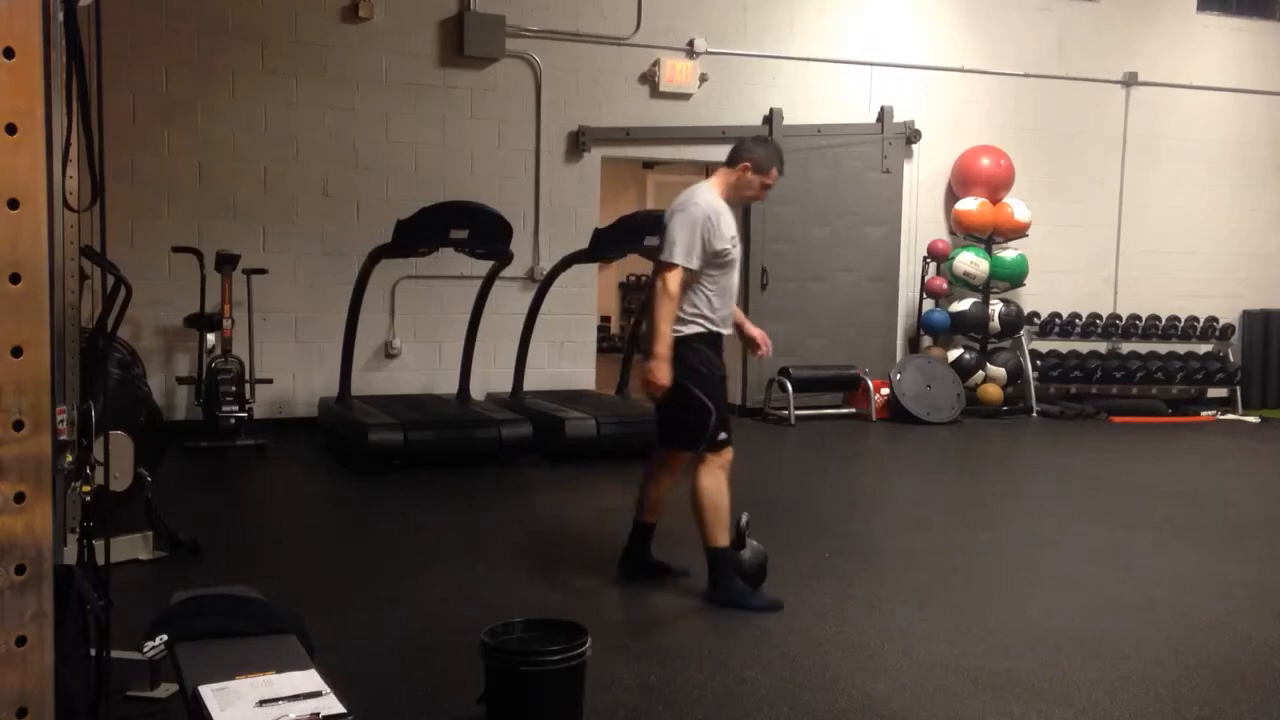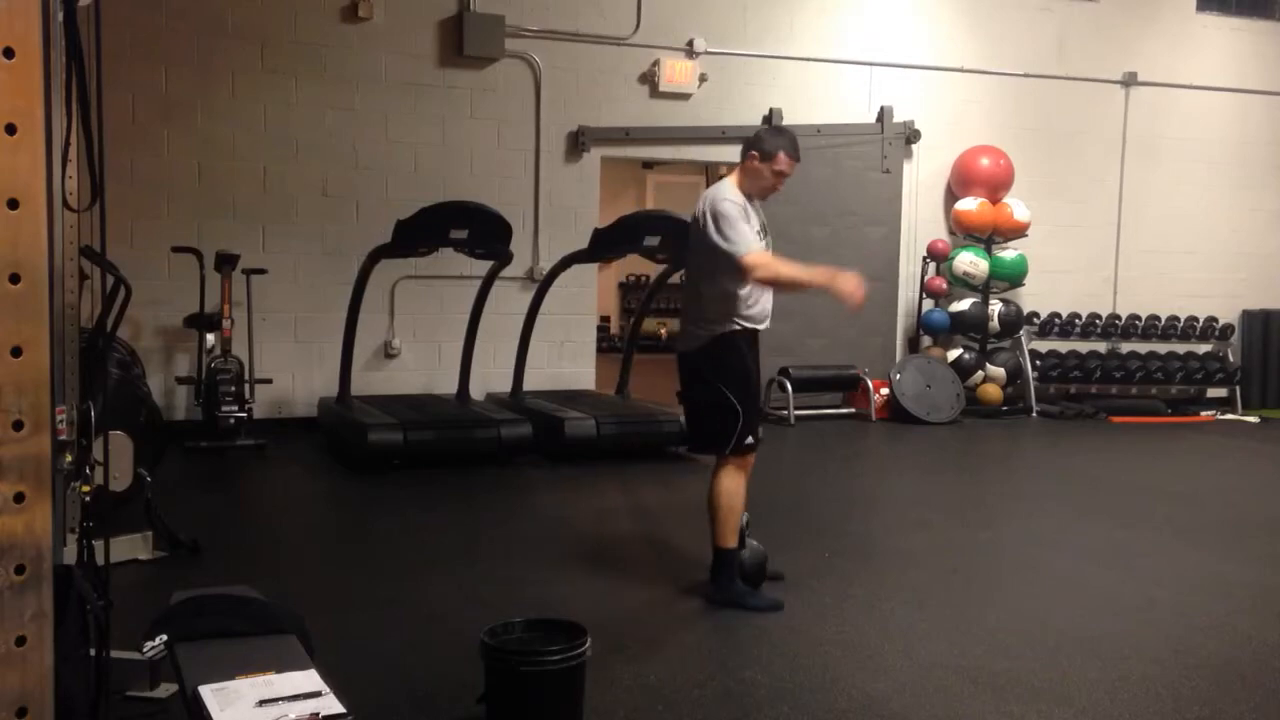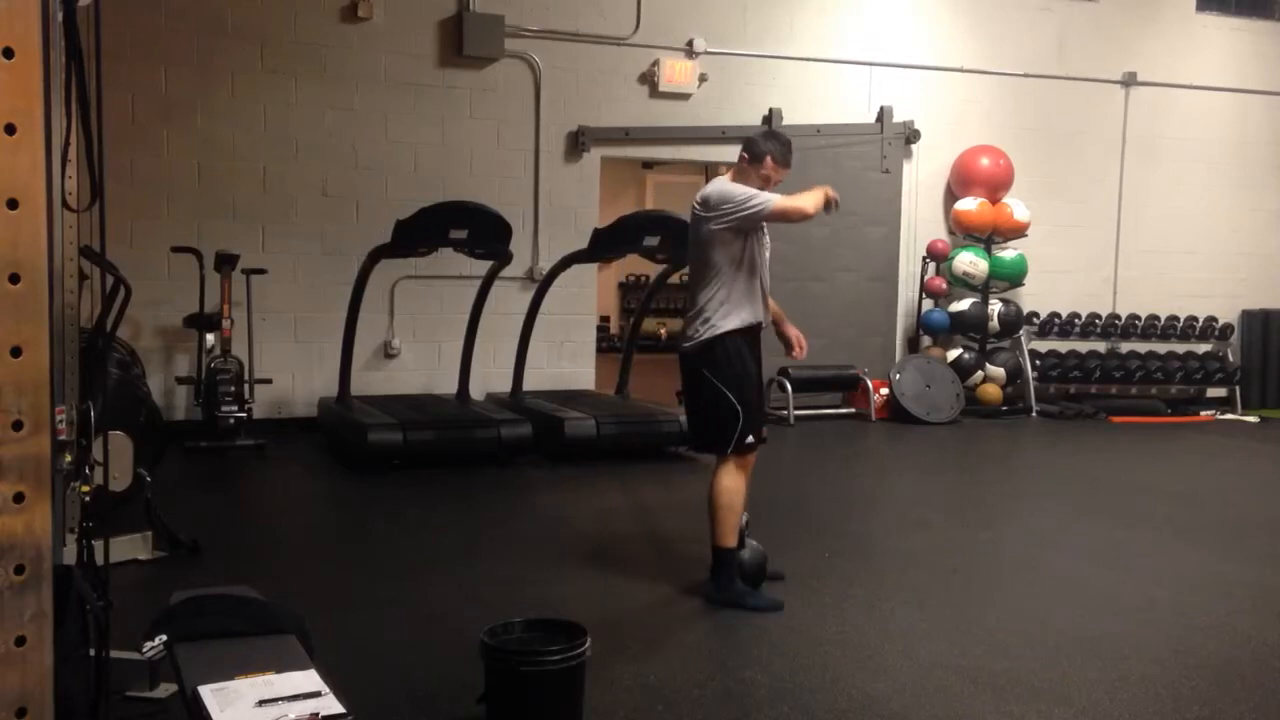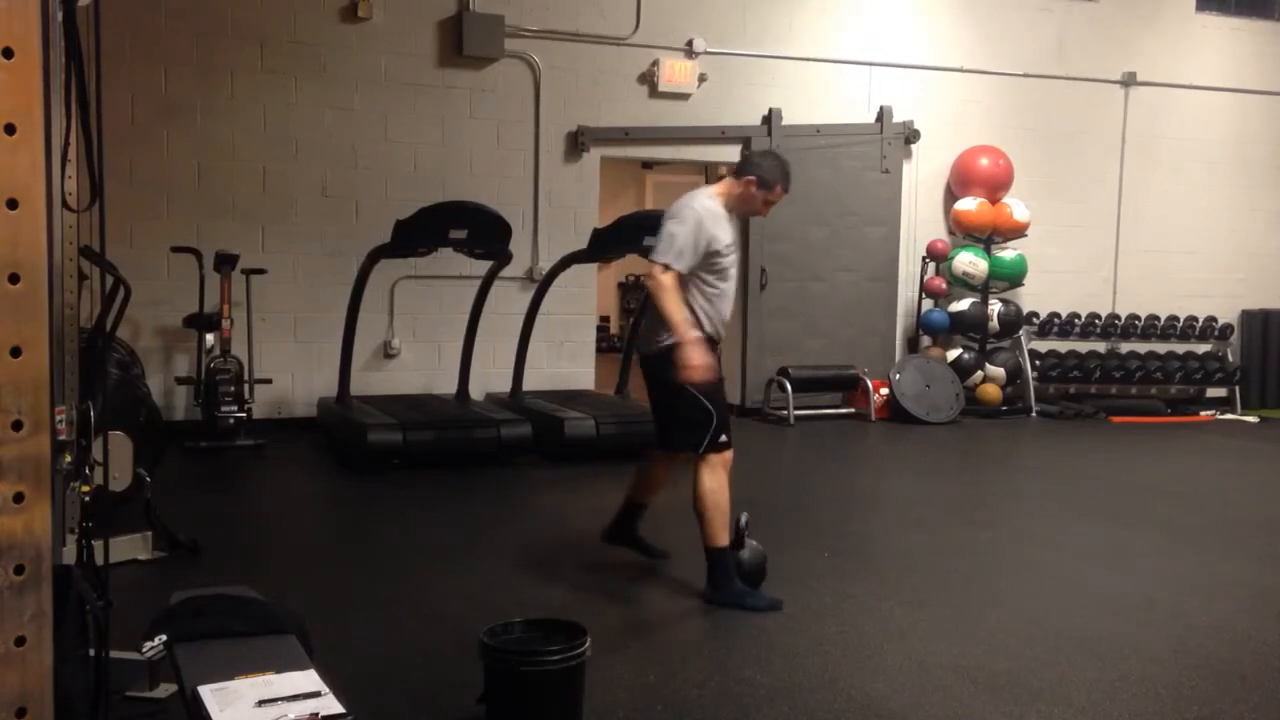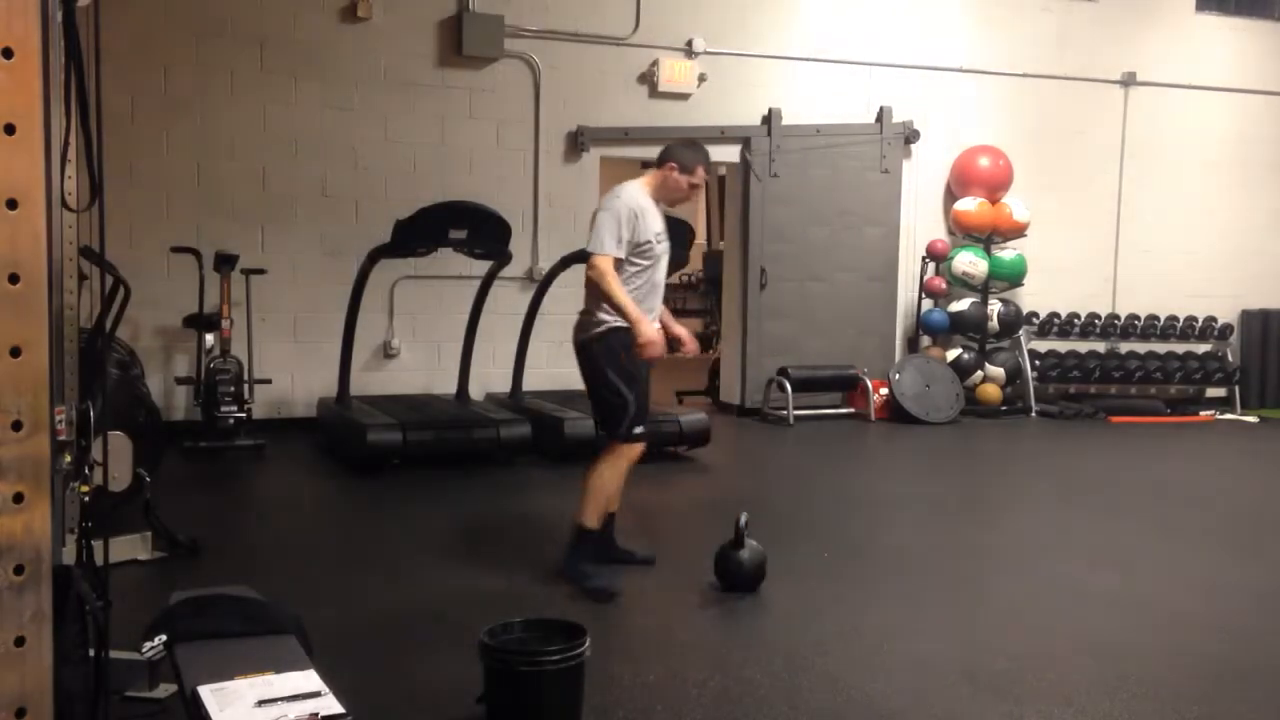
dt=0.5s
person 1, frame 1
left shoulder: (720, 209)
right shoulder: (699, 207)
right elbow: (669, 281)
left wrist: (744, 325)
right wrist: (659, 355)
left hip: (700, 343)
right hip: (687, 347)
left knee: (675, 452)
right knee: (715, 456)
left ankle: (637, 553)
right ankle: (723, 579)
person 1, frame 2
left shoulder: (744, 205)
right shoulder: (723, 203)
right elbow: (758, 269)
right wrist: (830, 279)
left hip: (733, 340)
right hip: (718, 345)
left knee: (738, 455)
right knee: (736, 458)
left ankle: (731, 558)
right ankle: (725, 581)
person 1, frame 3
left shoulder: (744, 207)
right shoulder: (720, 197)
right elbow: (802, 208)
left wrist: (783, 324)
right wrist: (823, 191)
left hip: (738, 338)
right hip: (719, 344)
left knee: (742, 454)
right knee: (736, 457)
left ankle: (733, 556)
right ankle: (724, 580)
person 1, frame 4
left shoulder: (724, 215)
right shoulder: (696, 212)
right elbow: (661, 277)
right wrist: (689, 345)
left hip: (691, 346)
right hip: (680, 349)
left knee: (676, 446)
right knee: (716, 455)
left ankle: (624, 525)
right ankle: (723, 580)
person 1, frame 5
left shoulder: (652, 208)
right shoulder: (625, 202)
right elbow: (600, 269)
left wrist: (669, 324)
right wrist: (640, 324)
left hip: (629, 338)
right hip: (611, 338)
left knee: (619, 444)
right knee: (628, 444)
left ankle: (605, 542)
right ankle: (580, 554)
